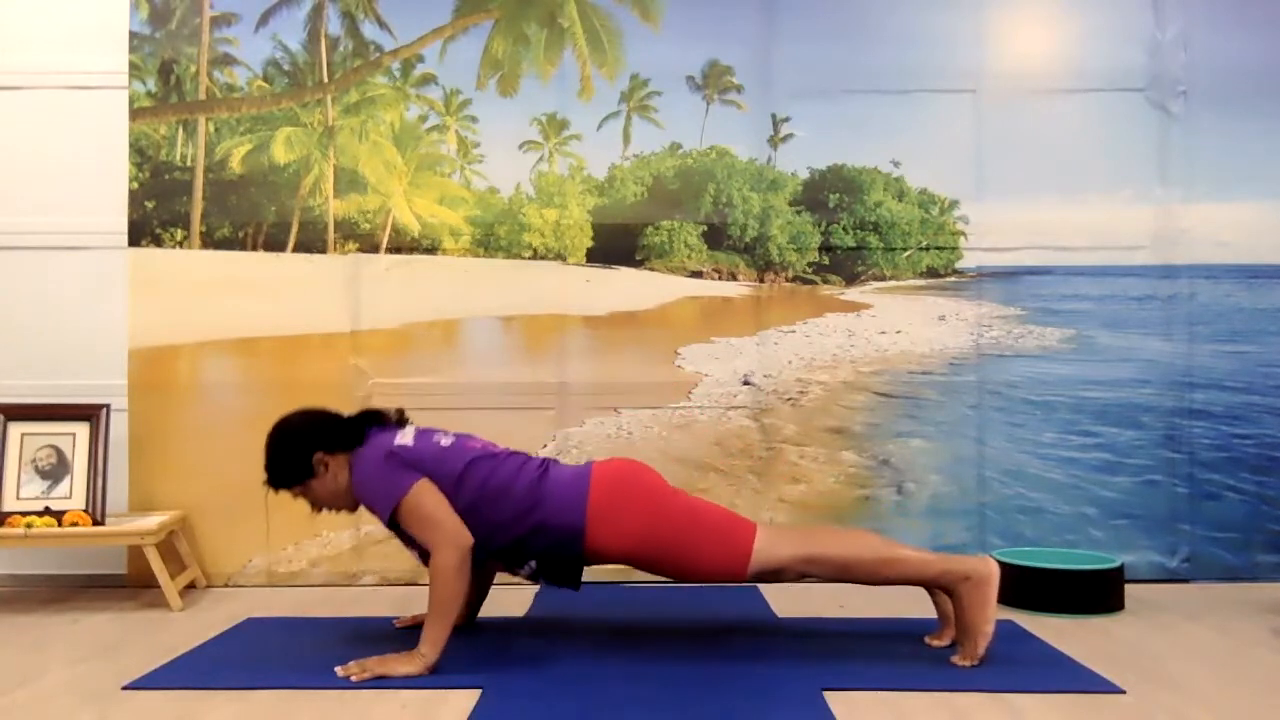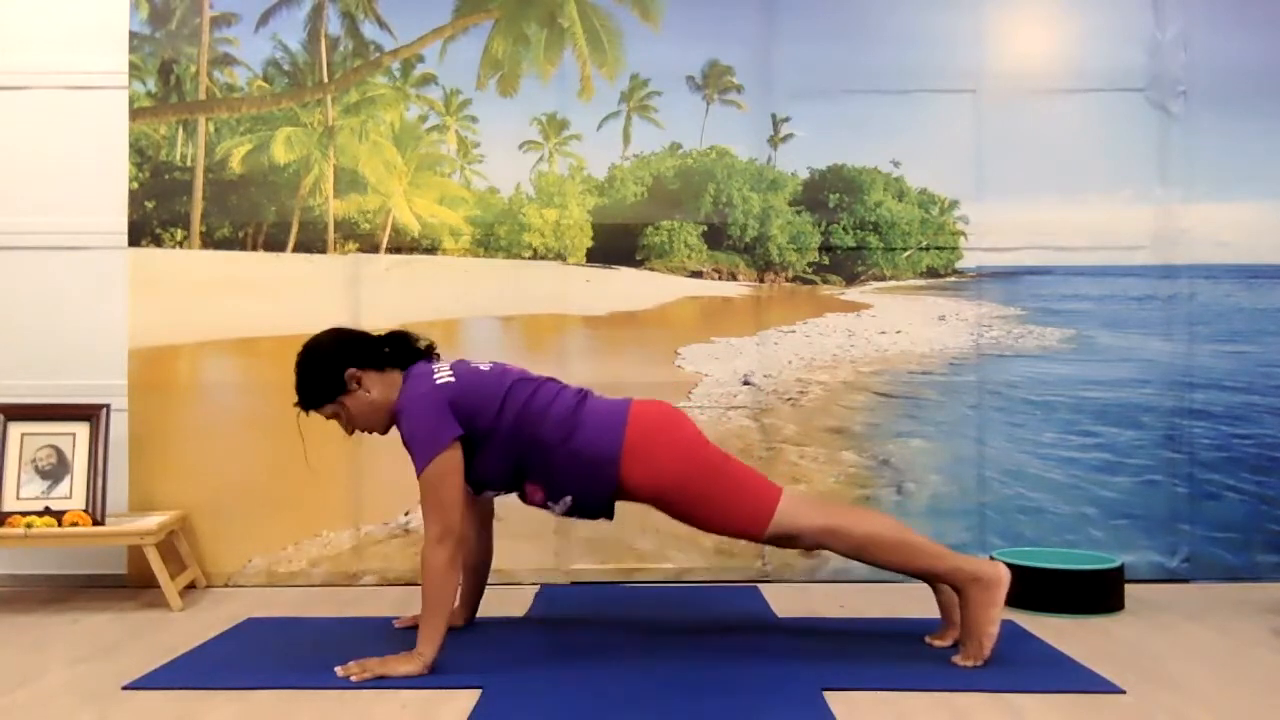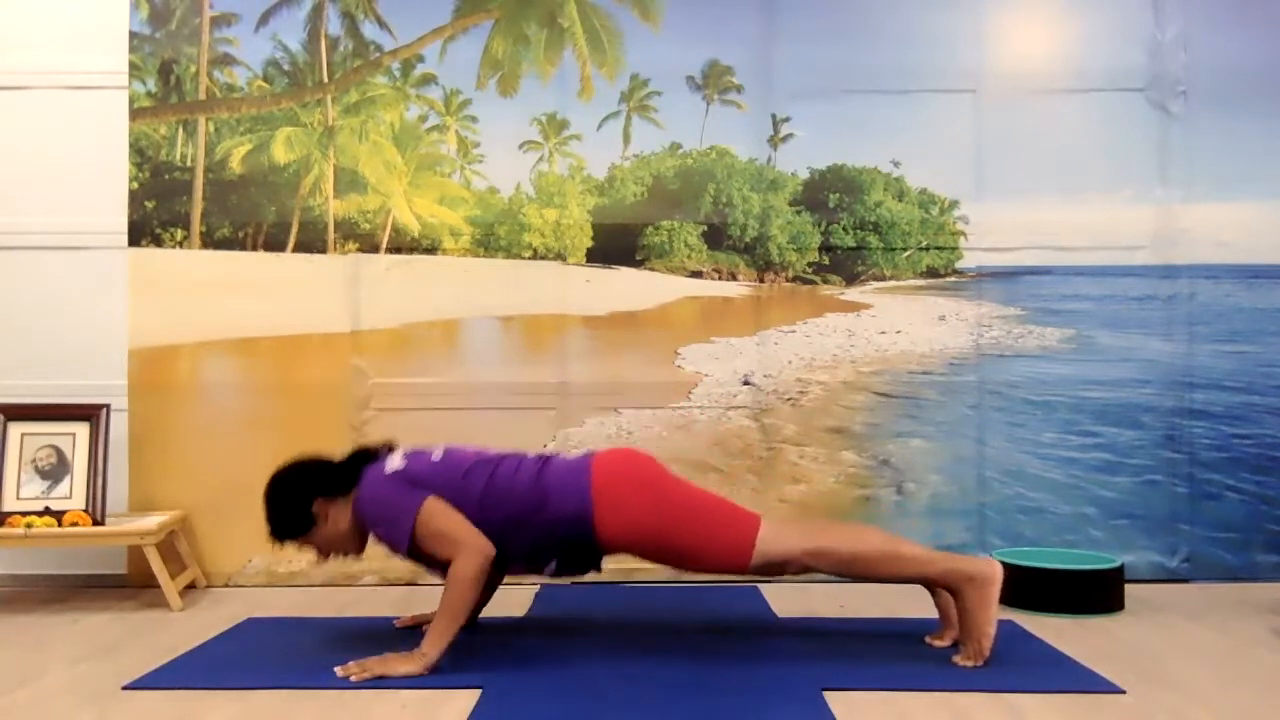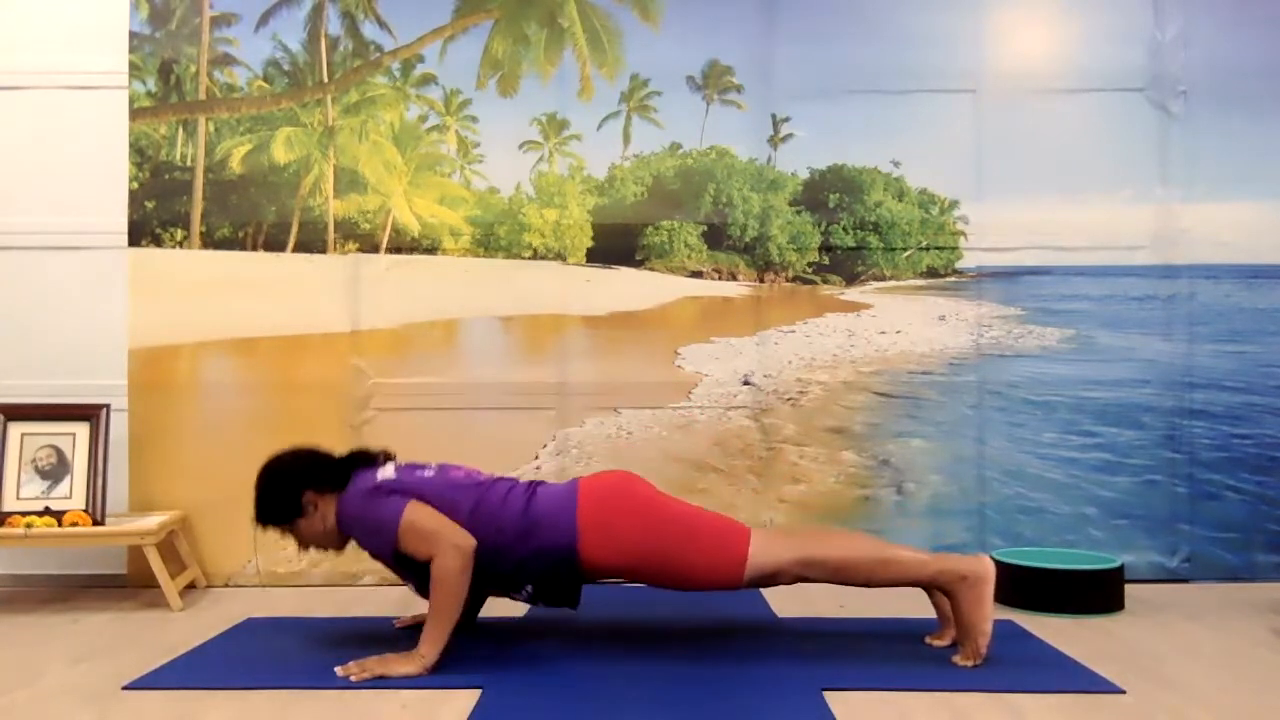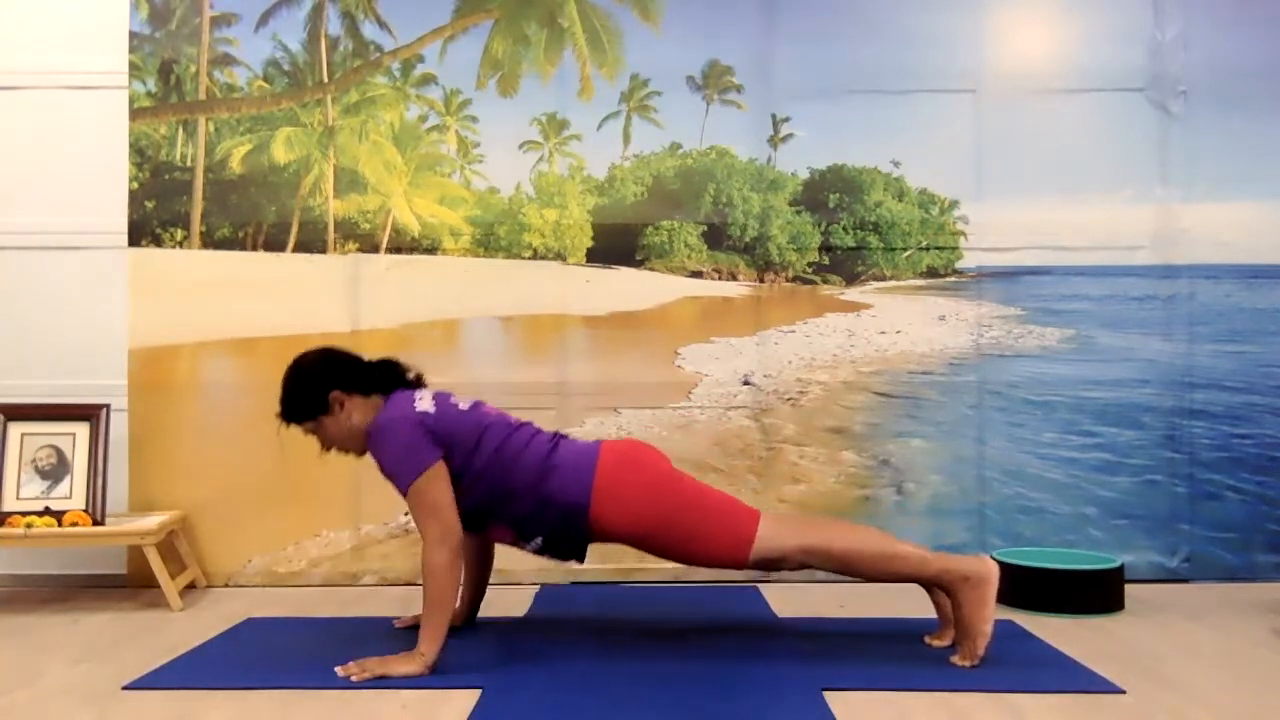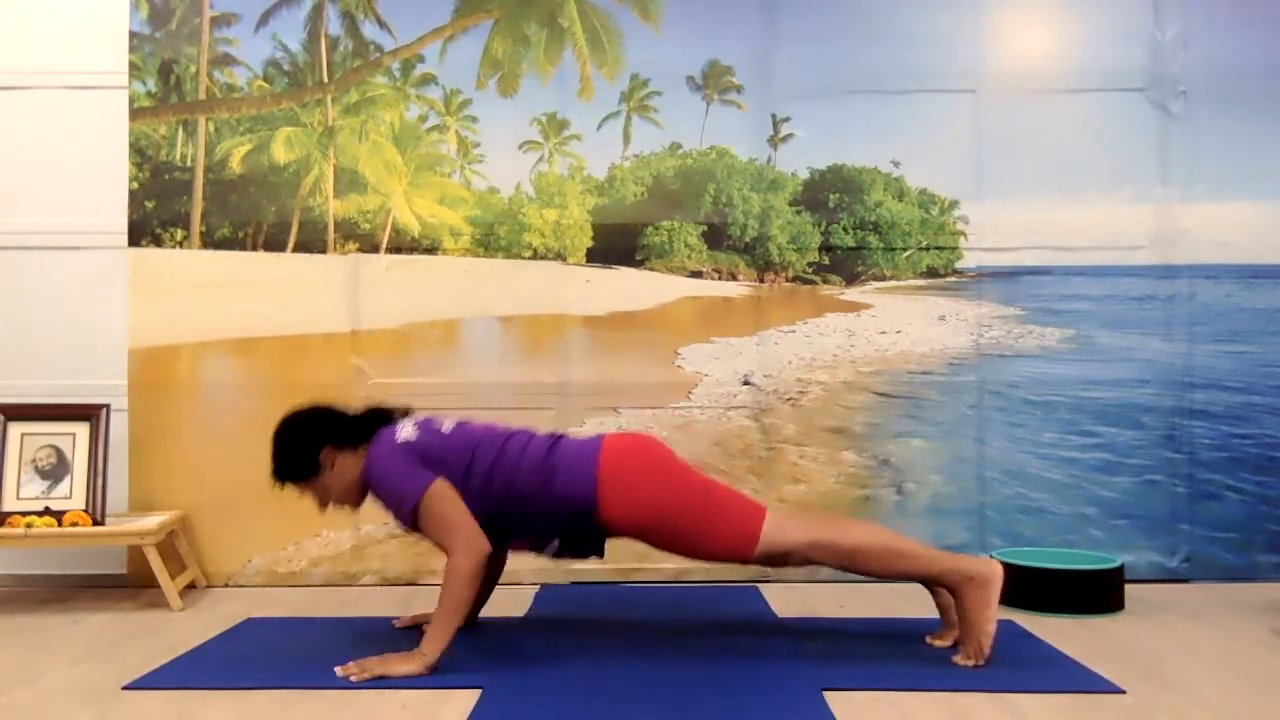
dt=0.5s
person 1, frame 1
left shoulder: (374, 466)
right shoulder: (404, 445)
left elbow: (455, 547)
right elbow: (482, 528)
left wrist: (425, 653)
right wrist: (459, 614)
left hip: (612, 514)
right hip: (607, 496)
left knee: (785, 553)
right knee: (776, 554)
left ankle: (961, 572)
right ankle: (942, 574)
person 1, frame 2
left shoulder: (418, 400)
right shoulder: (438, 391)
left elbow: (443, 536)
right elbow: (476, 513)
left wrist: (421, 654)
right wrist: (463, 612)
left hip: (644, 451)
right hip: (638, 443)
left knee: (803, 522)
right knee: (794, 525)
left ankle: (971, 574)
right ankle: (949, 573)
person 1, frame 3
left shoulder: (380, 502)
right shoulder: (393, 478)
left elbow: (477, 551)
left wrist: (427, 650)
right wrist: (457, 611)
left hip: (615, 501)
right hip: (608, 485)
left knee: (790, 547)
right knee: (782, 548)
left ankle: (962, 572)
right ankle: (942, 574)
person 1, frame 4
left shoulder: (362, 508)
right shoulder: (384, 482)
left elbow: (457, 546)
left wrist: (423, 653)
right wrist: (456, 613)
left hip: (602, 529)
right hip: (598, 505)
left knee: (781, 558)
right knee: (779, 555)
left ankle: (956, 572)
right ankle: (941, 572)
person 1, frame 5
left shoulder: (396, 427)
right shoulder: (421, 412)
left elbow: (446, 542)
right elbow: (475, 529)
left wrist: (423, 652)
right wrist: (464, 614)
left hip: (618, 493)
right hip: (615, 479)
left knee: (785, 545)
right knee: (778, 542)
left ankle: (962, 573)
right ankle: (943, 579)
person 1, frame 6
left shoulder: (387, 461)
right shoulder: (411, 444)
left elbow: (472, 550)
right elbow: (489, 538)
left wrist: (424, 651)
right wrist: (452, 619)
left hip: (623, 485)
right hip: (618, 470)
left knee: (790, 538)
right knee: (784, 537)
left ankle: (965, 572)
right ankle: (945, 575)
